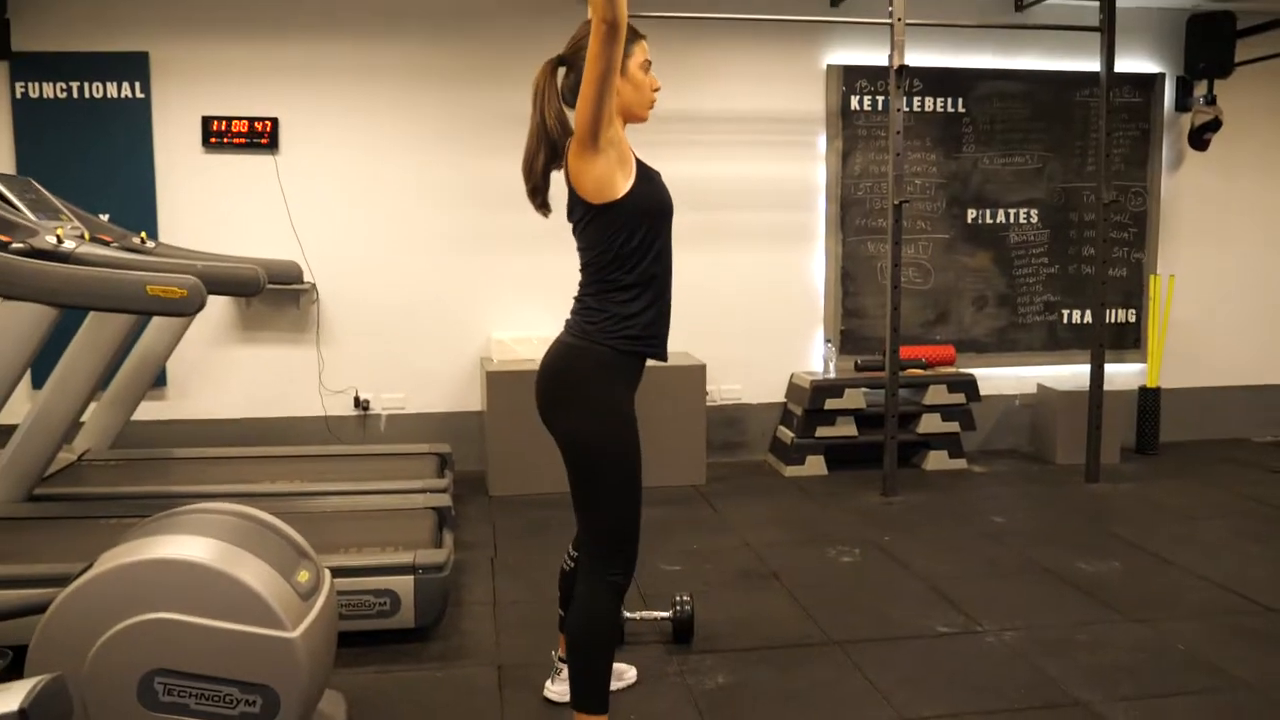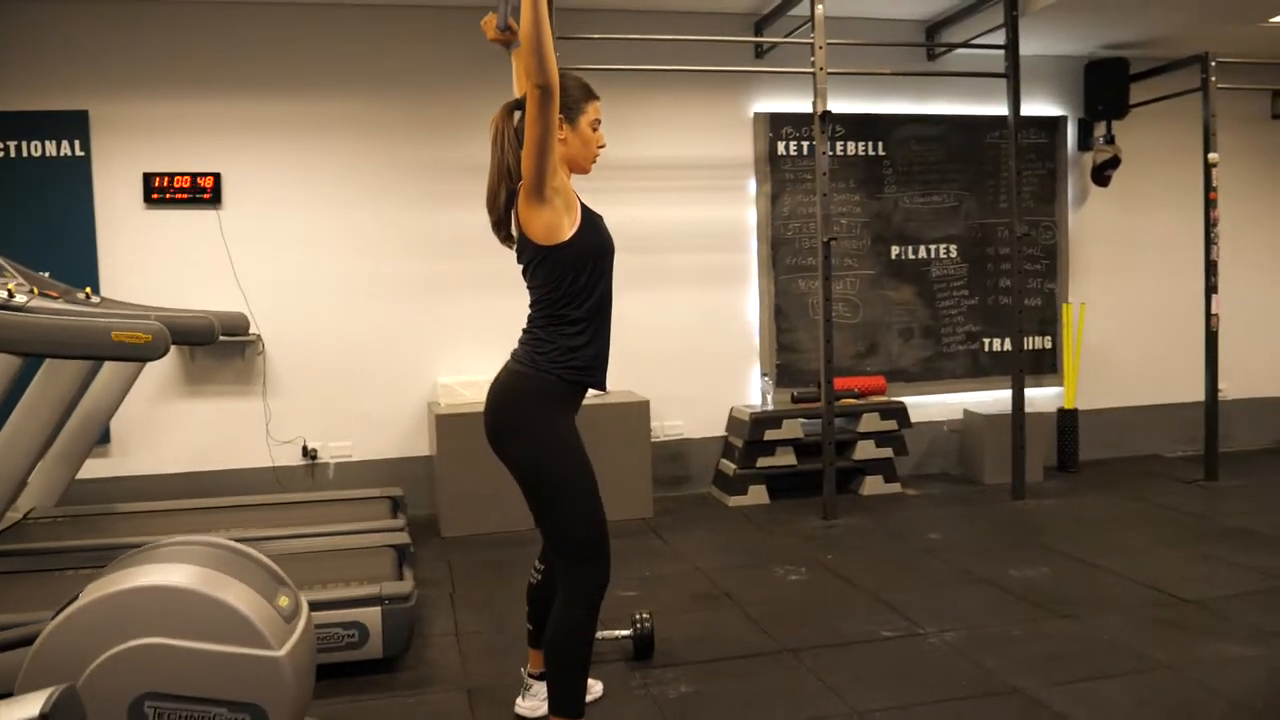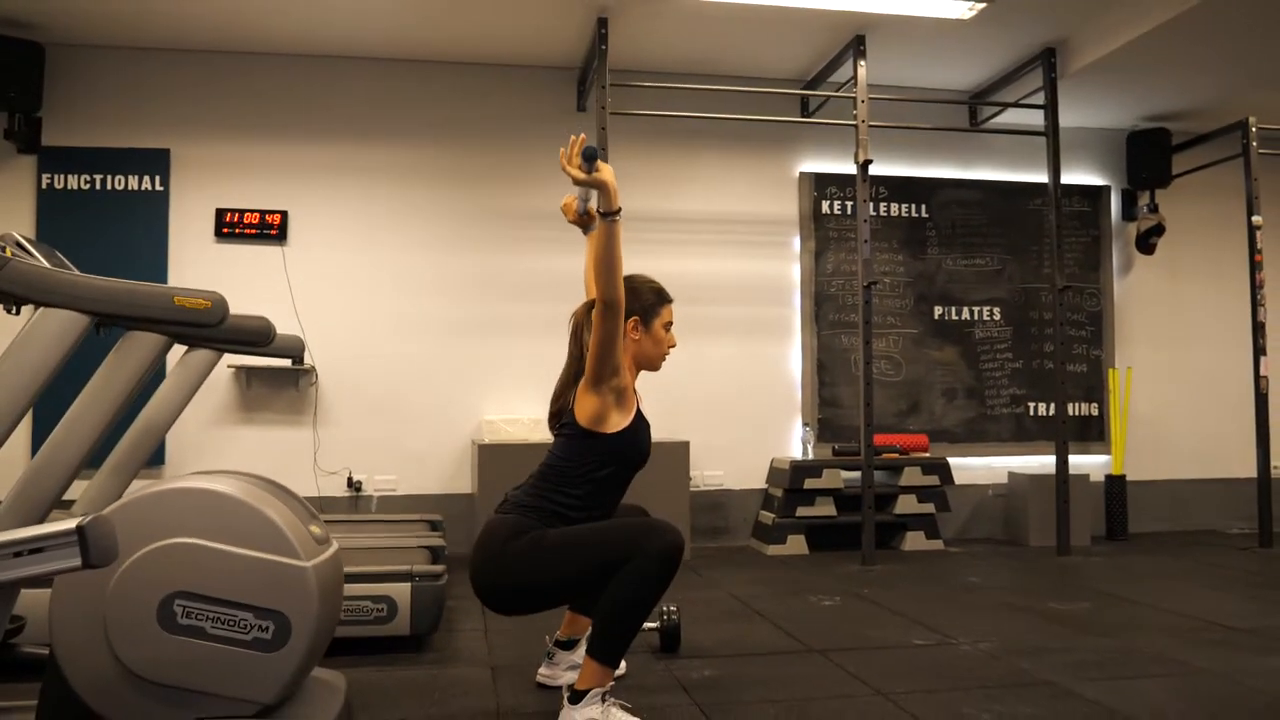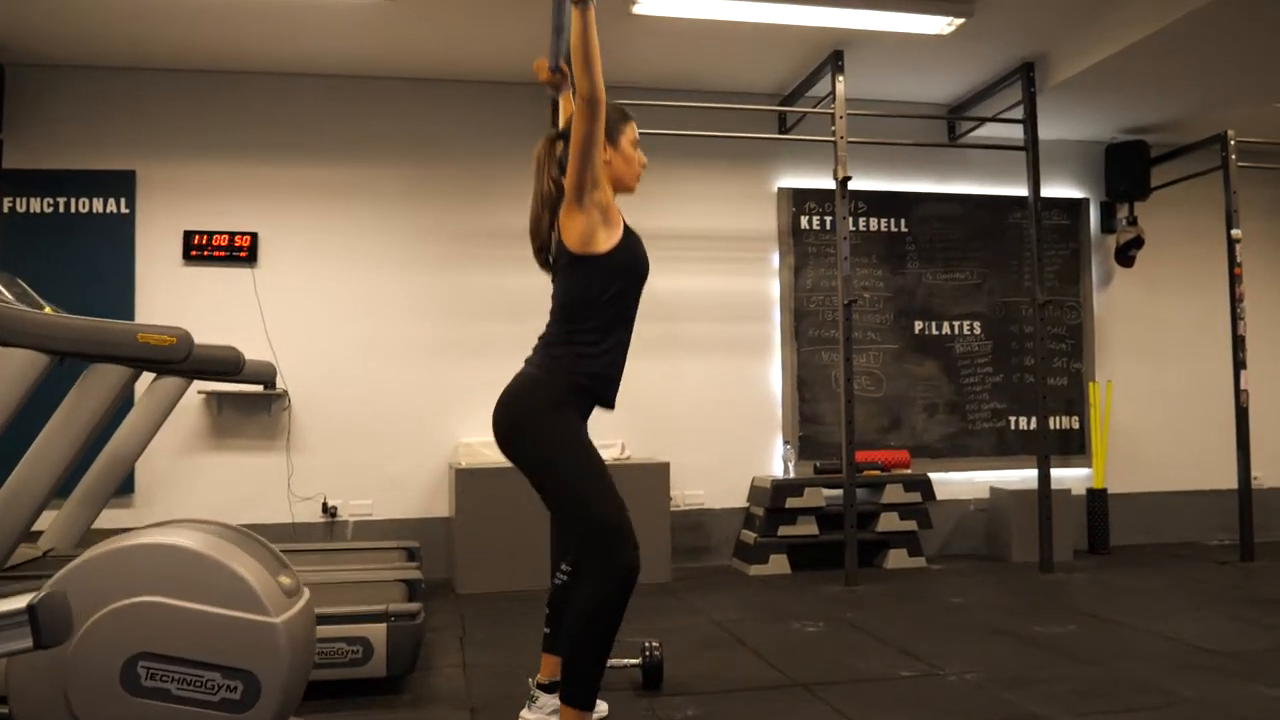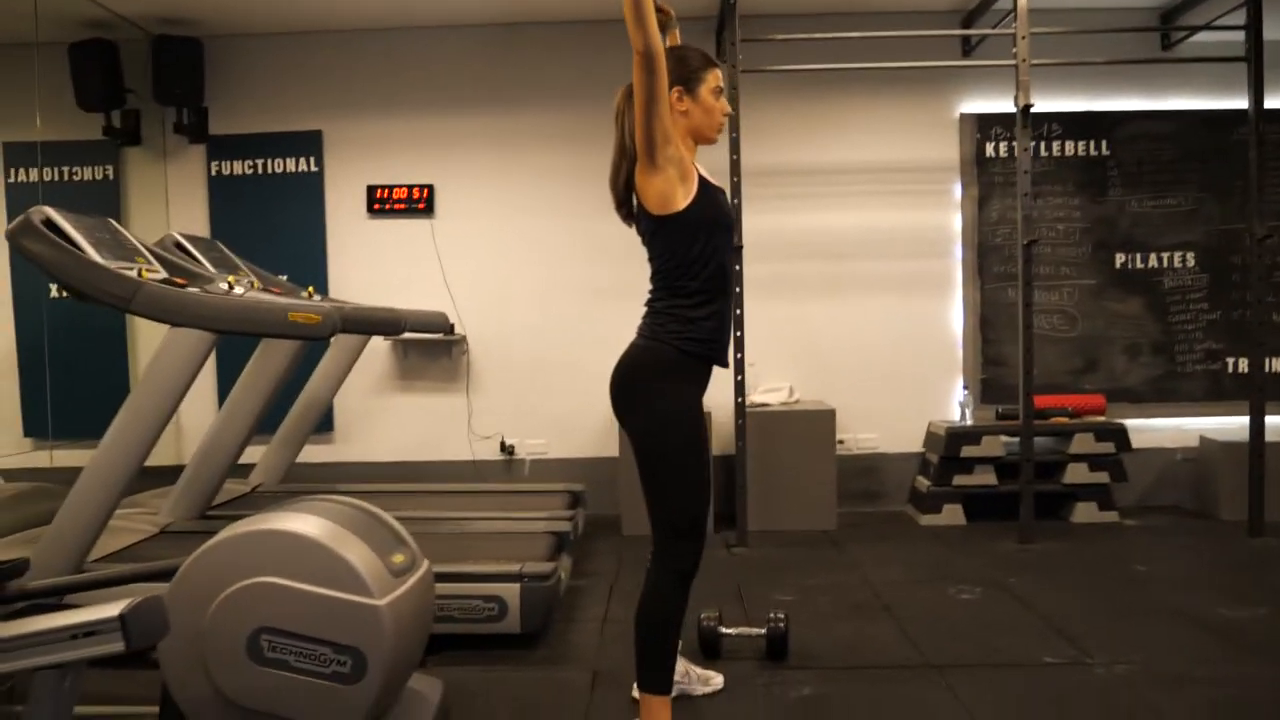
dt=1s
person 1, frame 1
left shoulder: (603, 143)
right shoulder: (596, 147)
left hip: (593, 369)
right hip: (591, 375)
left knee: (599, 536)
right knee: (612, 557)
person 1, frame 2
left shoulder: (549, 191)
right shoulder: (547, 193)
left elbow: (537, 93)
right elbow: (544, 89)
left hip: (532, 399)
right hip: (534, 404)
left knee: (565, 547)
right knee: (587, 565)
person 1, frame 3
left shoulder: (609, 377)
right shoulder: (608, 386)
left elbow: (605, 296)
right elbow: (608, 299)
left wrist: (591, 230)
right wrist: (608, 201)
left hip: (524, 539)
right hip: (510, 558)
left knee: (628, 526)
right knee: (659, 542)
left ankle: (565, 651)
person 1, frame 4
left shoulder: (582, 208)
right shoulder: (591, 206)
left elbow: (583, 118)
right elbow: (593, 99)
left wrist: (556, 89)
left hip: (546, 407)
right hip: (544, 409)
left knee: (586, 551)
right knee: (613, 560)
person 1, frame 5
left shoulder: (678, 163)
right shoulder: (663, 162)
left elbow: (666, 62)
right elbow: (647, 58)
left hip: (671, 373)
right hip: (661, 376)
left knee: (683, 533)
right knee: (678, 543)
